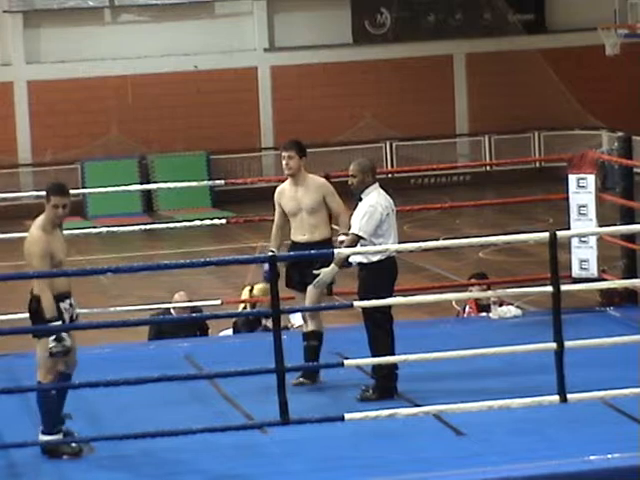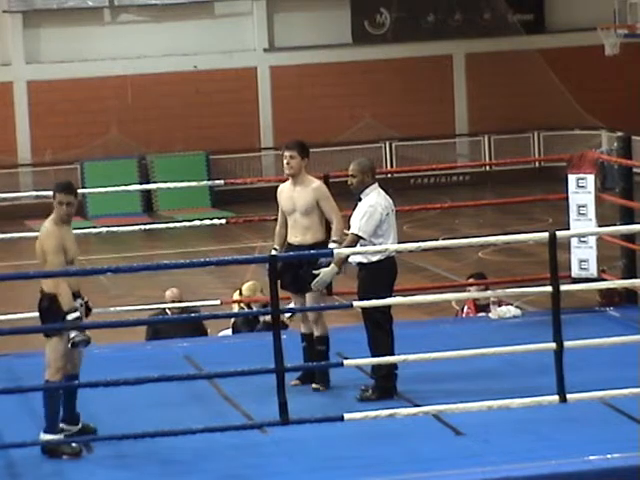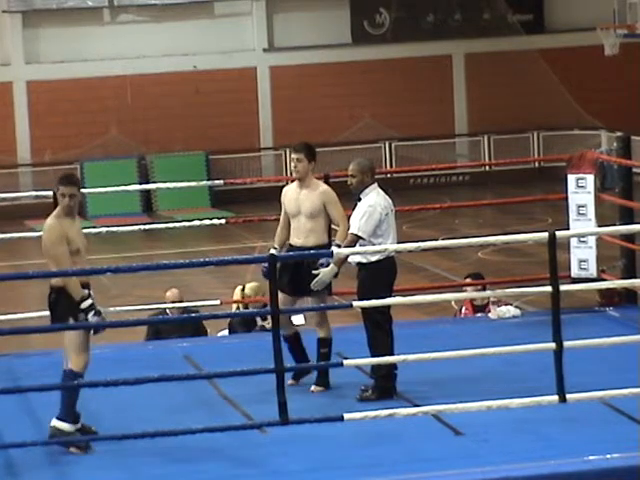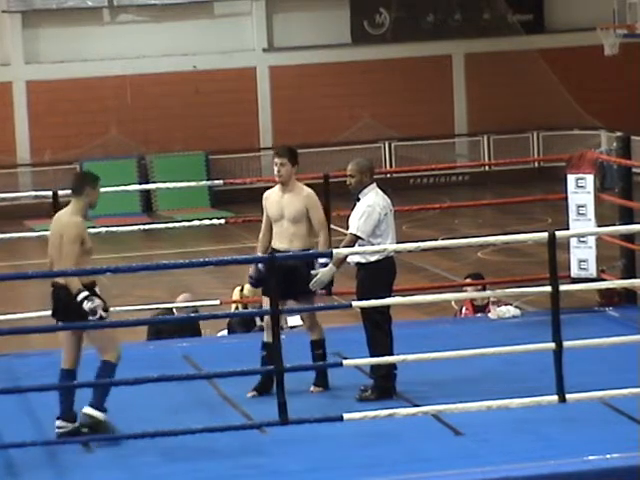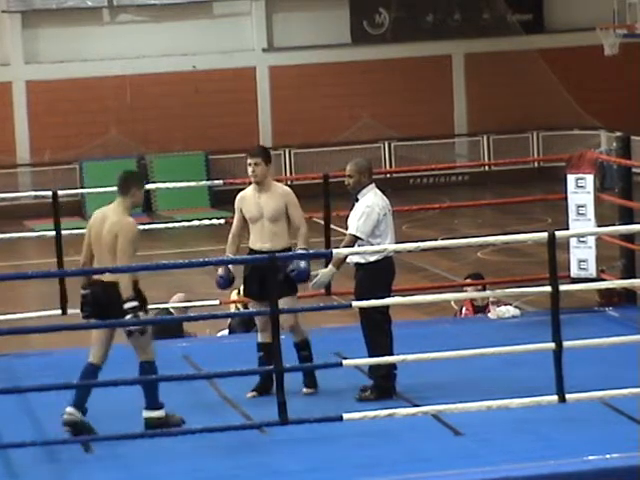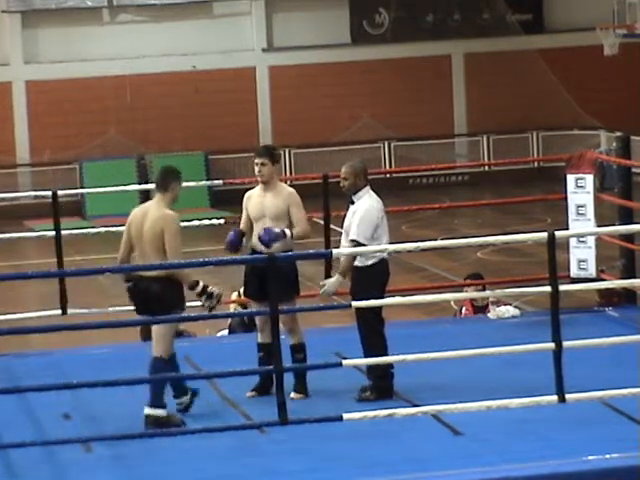
dt=0.5s
person 1, frame 1
left shoulder: (55, 227)
right shoulder: (39, 237)
right elbow: (43, 287)
left wrist: (69, 304)
right wrist: (54, 328)
left hip: (61, 301)
right hip: (46, 306)
left knee: (68, 363)
right knee: (48, 372)
left ankle: (55, 422)
right ankle: (49, 437)
person 1, frame 2
left shoulder: (64, 226)
right shoulder: (52, 233)
right elbow: (59, 281)
left wrist: (81, 300)
right wrist: (74, 319)
left hip: (68, 300)
right hip: (56, 305)
left knee: (73, 365)
right knee: (56, 370)
left ankle: (70, 423)
right ankle: (50, 437)
person 1, frame 3
left shoulder: (73, 220)
right shoulder: (56, 227)
right elbow: (67, 273)
left wrist: (87, 299)
right wrist: (89, 306)
left hip: (75, 295)
right hip: (67, 298)
left knee: (74, 361)
right knee: (78, 361)
left ankle: (70, 420)
right ankle: (62, 425)
person 1, frame 4
left shoulder: (60, 217)
right shoulder: (75, 223)
right elbow: (67, 271)
right wrist: (85, 298)
left hip: (62, 294)
right hip: (77, 294)
left knee: (69, 361)
right knee: (111, 353)
left ankle: (66, 421)
right ankle: (94, 412)
person 1, frame 5
left shoulder: (97, 215)
right shoulder: (127, 223)
left elbow: (85, 262)
right elbow: (124, 271)
left wrist: (86, 292)
right wrist: (132, 309)
left hip: (98, 289)
right hip: (119, 292)
left knee: (97, 357)
right knee: (146, 354)
left ankle: (75, 412)
right ankle: (154, 413)
person 1, frame 6
left shoulder: (136, 213)
right shoulder: (169, 218)
left elbow: (122, 258)
right elbow: (175, 265)
left wrist: (131, 284)
right wrist: (201, 289)
left hip: (142, 283)
right hip: (163, 286)
left knee: (164, 345)
right knee: (161, 350)
left ankle: (182, 395)
right ankle: (155, 411)
person 2, frame 1
left shoulder: (320, 185)
right shoulder: (280, 192)
left elbow: (342, 214)
right elbow: (278, 226)
right wrist: (272, 256)
left hip: (321, 249)
right hip: (297, 250)
left knee: (311, 310)
right knee: (304, 313)
left ankle: (312, 369)
right ankle: (308, 369)
person 2, frame 2
left shoulder: (317, 188)
right shoulder: (282, 190)
left elbow: (336, 220)
left wrist: (333, 249)
right wrist: (275, 252)
left hip: (314, 252)
right hip: (292, 252)
left knee: (314, 316)
right knee: (302, 316)
left ankle: (322, 374)
right ankle: (309, 370)
person 2, frame 3
left shoulder: (324, 192)
right shoulder: (286, 192)
left elbow: (343, 225)
right wrist: (274, 252)
left hip: (316, 256)
right hip: (293, 255)
left knee: (319, 318)
right knee: (280, 314)
left ankle: (322, 376)
right ankle: (301, 363)
person 2, frame 4
left shoulder: (307, 196)
right shoulder: (268, 196)
left elbow: (322, 232)
left wrist: (322, 262)
right wrist: (258, 260)
left hip: (300, 260)
right hip: (275, 260)
left knee: (310, 321)
right knee: (270, 323)
left ankle: (321, 377)
right ankle: (266, 380)
person 2, frame 5
left shoulder: (284, 194)
right shoulder: (242, 198)
left elbow: (301, 227)
right elbow: (235, 232)
left wrist: (301, 254)
right wrist: (227, 262)
left hip: (281, 259)
right hip: (255, 260)
left knee: (290, 322)
right knee: (262, 324)
left ankle: (309, 376)
right ankle: (265, 380)
person 2, frame 6
left shoulder: (288, 195)
right shoulder: (249, 197)
left elbow: (305, 229)
right elbow: (244, 229)
left wrist: (283, 234)
right wrist: (237, 236)
left hip: (282, 262)
right hip: (257, 262)
left knee: (289, 323)
right knee: (262, 324)
left ankle: (300, 382)
right ankle: (265, 381)
person 3, frame 1
left shoulder: (372, 204)
right shoulder: (379, 198)
left elbow: (354, 240)
left wrist: (333, 268)
left hip: (375, 269)
right hip: (379, 266)
left knee: (378, 326)
right knee: (380, 325)
left ankle: (384, 385)
right ankle: (385, 379)
person 3, frame 2
left shoulder: (372, 204)
right shoulder: (378, 198)
left elbow: (353, 240)
left wrist: (333, 268)
left hip: (375, 269)
right hip: (379, 266)
left knee: (377, 327)
right knee: (380, 325)
left ankle: (384, 385)
right ankle: (384, 379)
person 3, frame 3
left shoulder: (371, 204)
right shoulder: (378, 199)
left elbow: (352, 240)
left wrist: (333, 268)
left hip: (374, 269)
right hip: (378, 266)
left knee: (377, 327)
right knee: (379, 325)
left ankle: (383, 385)
right ankle: (384, 379)
person 3, frame 4
left shoulder: (370, 204)
right shoulder: (377, 198)
left elbow: (351, 240)
left wrist: (331, 269)
left hip: (373, 269)
right hip: (378, 266)
left knee: (376, 327)
right knee: (378, 325)
left ankle: (383, 385)
right ankle: (383, 379)
person 3, frame 5
left shoulder: (369, 204)
right shoulder: (375, 199)
left elbow: (350, 241)
left wrist: (331, 269)
left hip: (372, 269)
right hip: (376, 267)
left knee: (375, 327)
right knee: (378, 326)
left ankle: (383, 385)
right ankle: (383, 379)
person 3, frame 6
left shoulder: (366, 207)
right shoulder: (364, 202)
left elbow: (355, 247)
left wrist: (338, 278)
right wrist: (342, 275)
left hip: (369, 271)
right hip: (368, 269)
left knee: (370, 329)
right knee: (371, 327)
left ankle: (381, 386)
right ankle: (381, 379)
